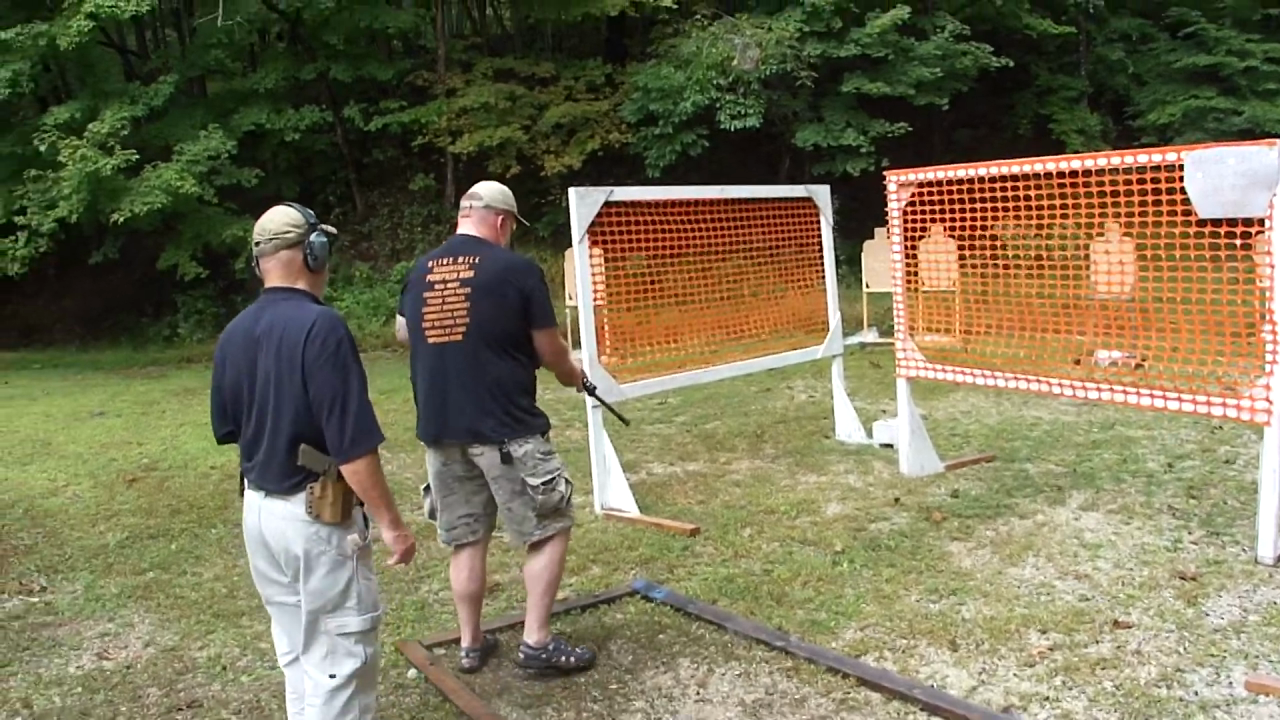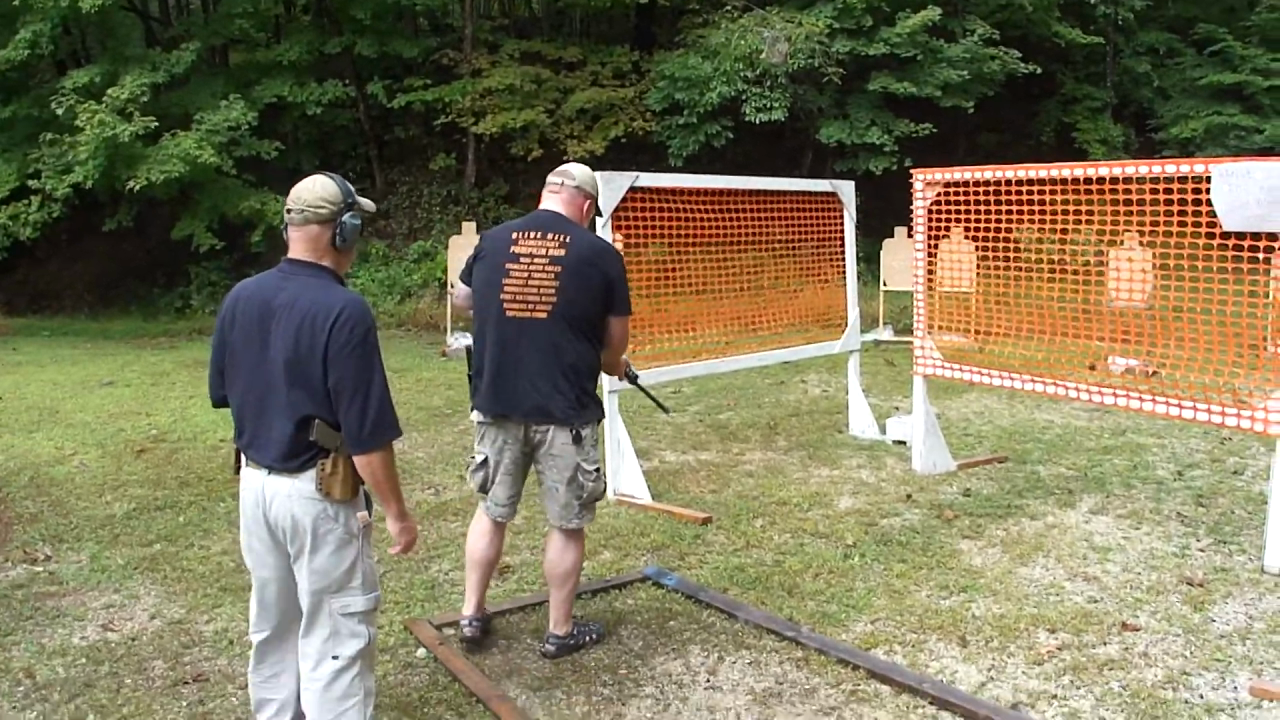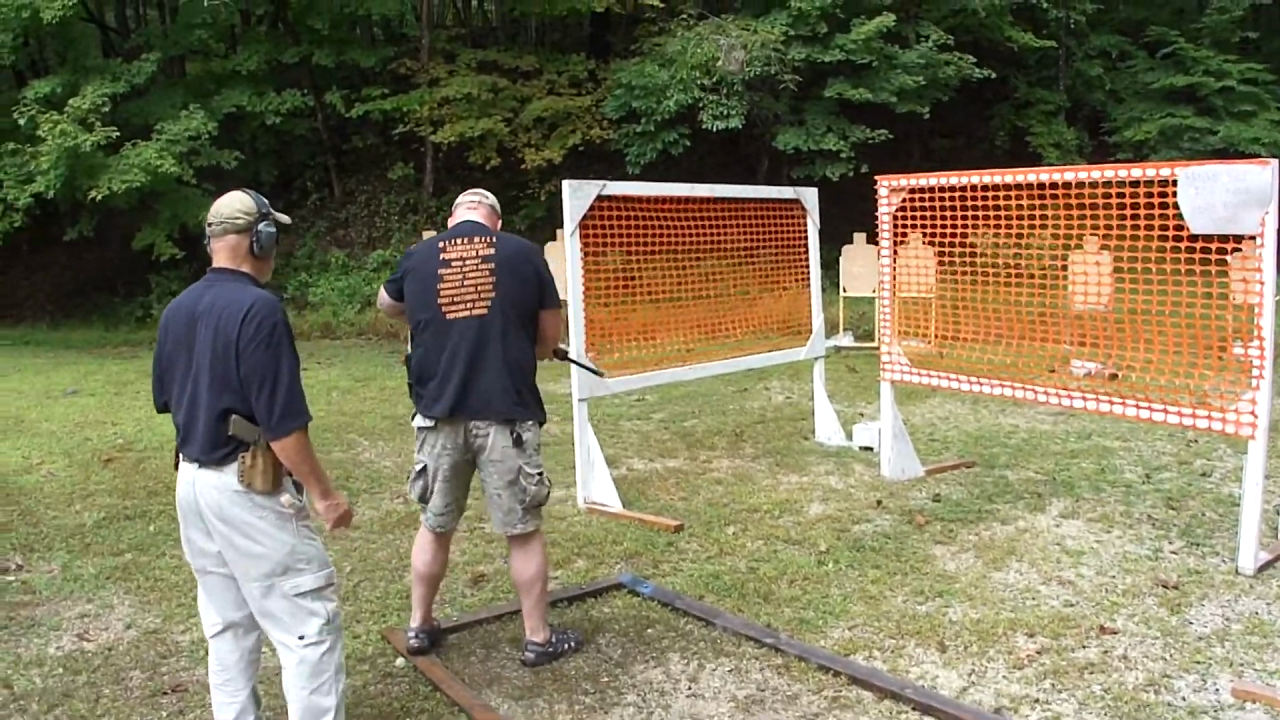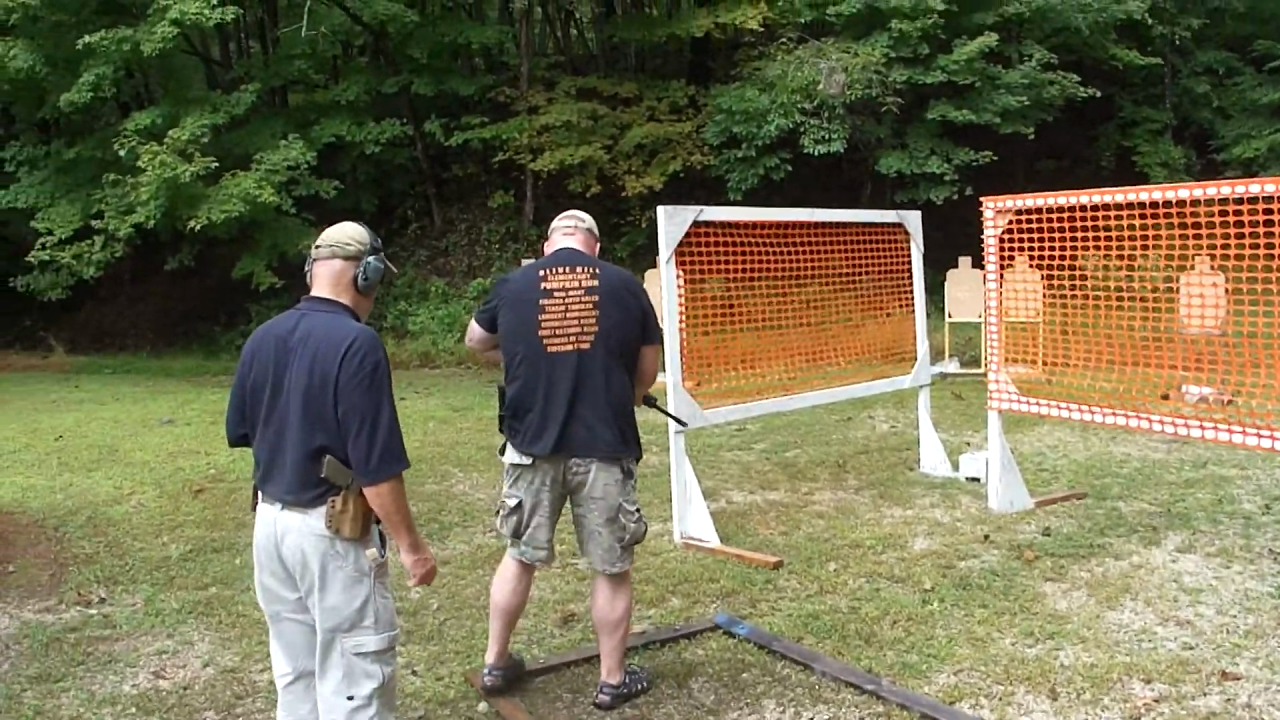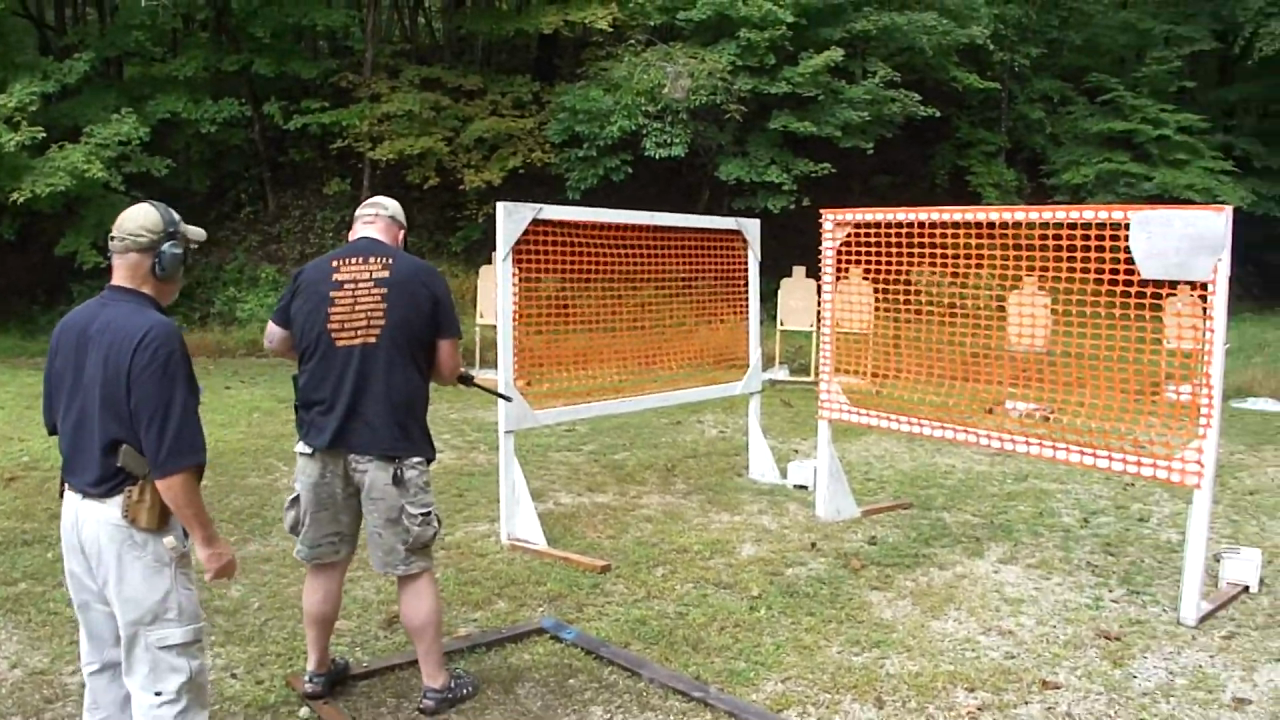
dt=0.7s
person 1, frame 1
left shoulder: (233, 333)
right shoulder: (320, 326)
left elbow: (226, 428)
right elbow: (352, 443)
right wrist: (389, 521)
left hip: (258, 509)
right hip: (317, 516)
left knee: (297, 651)
right knee: (341, 657)
person 1, frame 2
left shoulder: (240, 297)
right shoulder: (344, 311)
left elbow: (222, 392)
right elbow: (368, 433)
right wrist: (396, 513)
left hip: (254, 483)
right hip: (318, 494)
left knee: (274, 624)
right knee: (337, 638)
person 1, frame 3
left shoulder: (176, 310)
right shoulder: (258, 308)
left elbow: (166, 399)
right elbow: (283, 423)
right wrist: (323, 491)
left hip: (192, 481)
right hip: (250, 488)
left knee: (227, 624)
right knee: (309, 621)
person 1, frame 4
left shoulder: (262, 338)
right shoulder: (357, 343)
left elbow: (240, 431)
right elbow: (377, 466)
right wrist: (411, 545)
left hip: (270, 520)
right hip: (333, 531)
left knee: (296, 671)
right knee: (357, 678)
person 1, frame 5
left shoulder: (71, 325)
right shoulder: (154, 335)
right elbow: (171, 461)
right wrist: (207, 538)
left hip: (78, 512)
right hip: (134, 523)
left knee: (104, 663)
right knee: (168, 675)
person 2, frame 1
left shoulder: (419, 272)
right shoulder: (517, 269)
left elbow: (405, 335)
right elbow: (549, 350)
right wrist: (571, 374)
left hip: (441, 431)
right hip: (508, 431)
left knee: (464, 542)
right knee: (549, 530)
left ankle: (471, 644)
right ankle: (537, 642)
person 2, frame 2
left shoulder: (492, 241)
right shoulder: (600, 254)
left elbow: (461, 300)
right elbow: (616, 341)
right wrist: (612, 365)
left hip: (497, 405)
right hip: (565, 411)
left knee: (491, 510)
right knee: (566, 524)
left ankle: (472, 615)
right ankle: (560, 631)
person 2, frame 3
left shoulder: (417, 256)
right shoulder: (524, 253)
left elbow: (386, 304)
right elbow: (550, 336)
left hip: (439, 413)
right hip: (507, 413)
left knee: (435, 525)
right knee: (524, 529)
left ankle: (419, 626)
right ankle: (538, 637)
person 2, frame 4
left shoulder: (512, 285)
right shoulder: (626, 285)
left elbow: (476, 340)
right elbow: (647, 373)
left hip: (532, 446)
right hip: (605, 448)
left knee: (520, 555)
right knee: (613, 568)
left ankle: (495, 664)
right ankle: (613, 679)
person 2, frame 5
left shoulder: (309, 274)
right shoulder: (424, 276)
left elbow: (274, 343)
right elbow: (447, 370)
left hip: (322, 443)
right hip: (393, 447)
left knee: (323, 561)
right knee: (413, 568)
left ankle: (317, 669)
